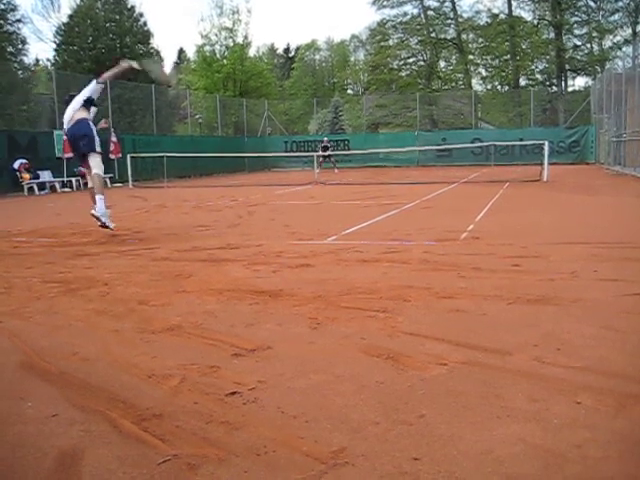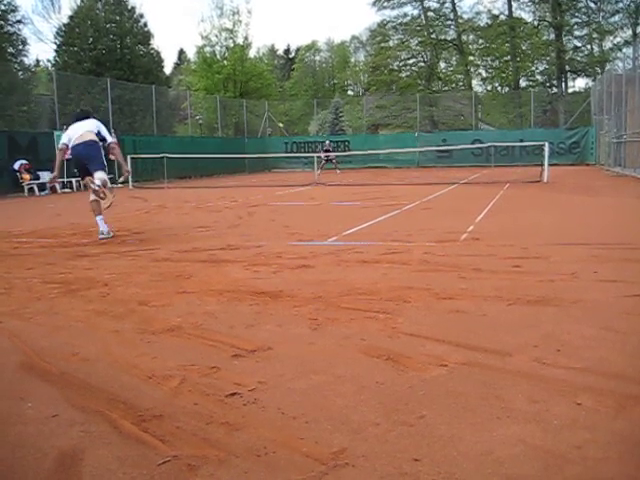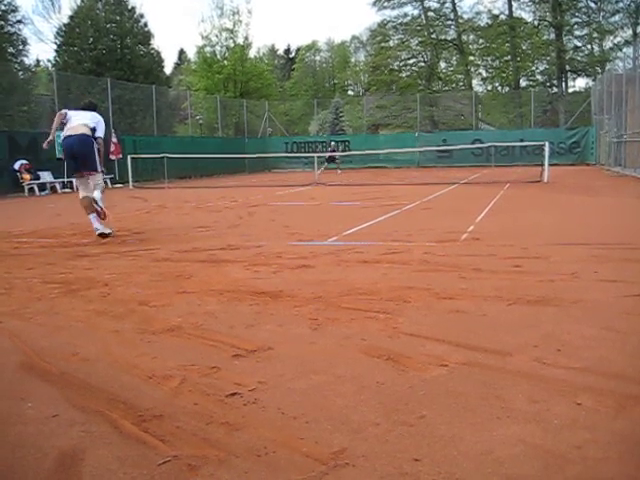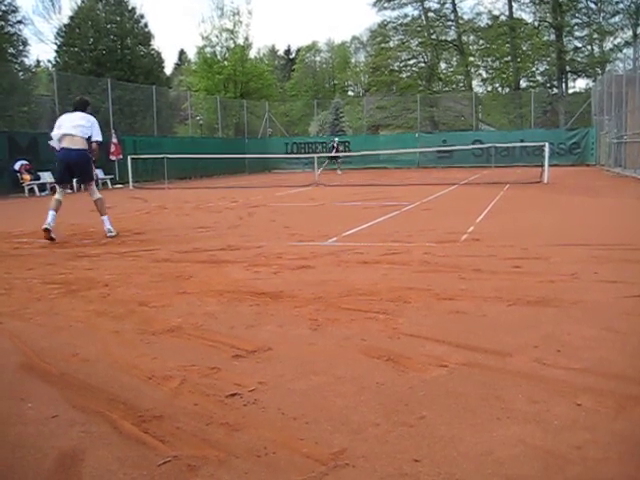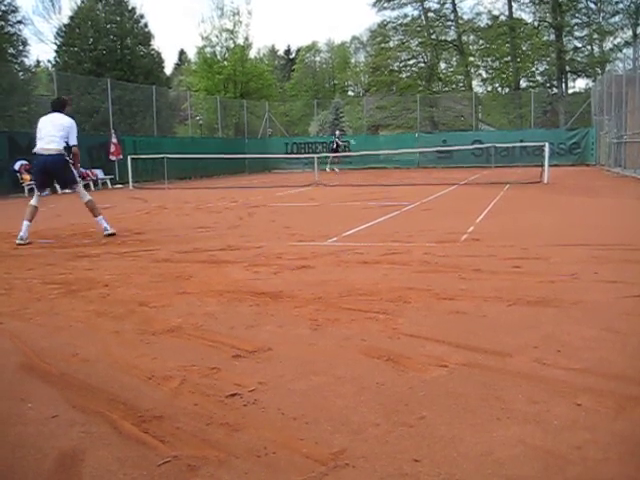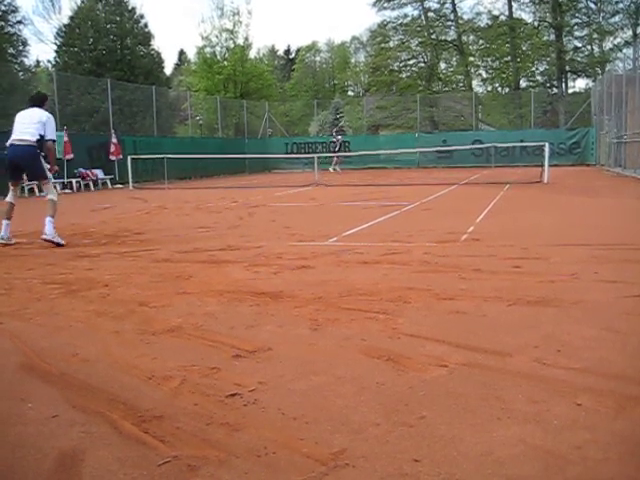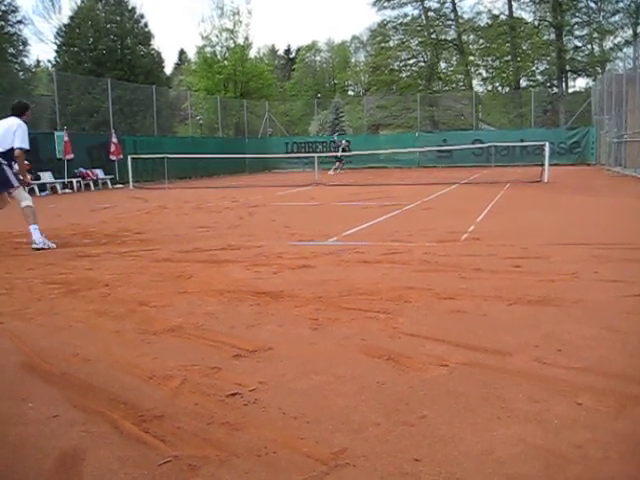
dt=0.2s
person 1, frame 1
left shoulder: (67, 121)
right shoulder: (82, 96)
right elbow: (102, 79)
left wrist: (97, 128)
right wrist: (123, 66)
left hip: (71, 132)
right hip: (83, 125)
left knee: (93, 174)
right knee: (97, 164)
left ankle: (99, 209)
person 1, frame 2
left shoulder: (70, 129)
right shoulder: (95, 123)
left elbow: (61, 150)
right elbow: (113, 145)
left wrist: (56, 171)
right wrist: (124, 166)
left hip: (77, 153)
right hip: (92, 147)
left knee: (92, 193)
right knee: (100, 177)
left ankle: (103, 229)
right ankle: (97, 184)
person 1, frame 3
left shoulder: (71, 113)
right shoulder: (98, 117)
left elbow: (60, 114)
right elbow: (99, 141)
left wrist: (50, 136)
right wrist: (101, 165)
left hip: (67, 142)
right hip: (83, 141)
left knee: (83, 187)
right knee: (97, 178)
left ankle: (98, 226)
right ankle: (97, 197)
person 1, frame 4
left shoulder: (63, 118)
right shoulder: (91, 120)
left elbow: (54, 140)
right elbow: (95, 146)
right wrist: (91, 160)
left hip: (63, 155)
right hip: (82, 154)
left knee: (59, 191)
right knee: (93, 190)
left ankle: (49, 222)
right ankle: (108, 227)
person 1, frame 5
left shoulder: (42, 120)
right shoulder: (69, 122)
right elbow: (74, 150)
right wrist: (76, 165)
left hip: (40, 159)
right hip: (58, 159)
left knee: (37, 195)
right knee: (81, 193)
left ankle: (23, 234)
right ankle: (105, 226)
person 1, frame 6
left shoulder: (19, 115)
right shoulder: (47, 116)
right elbow: (49, 145)
right wrist: (52, 165)
right hip: (30, 152)
left knee: (13, 192)
right knee: (50, 191)
right ankle: (49, 231)
person 1, frame 7
right shoulder: (19, 125)
right elbow: (19, 153)
left wrist: (15, 172)
right wrist: (25, 175)
right knee: (24, 198)
right ankle: (37, 238)
